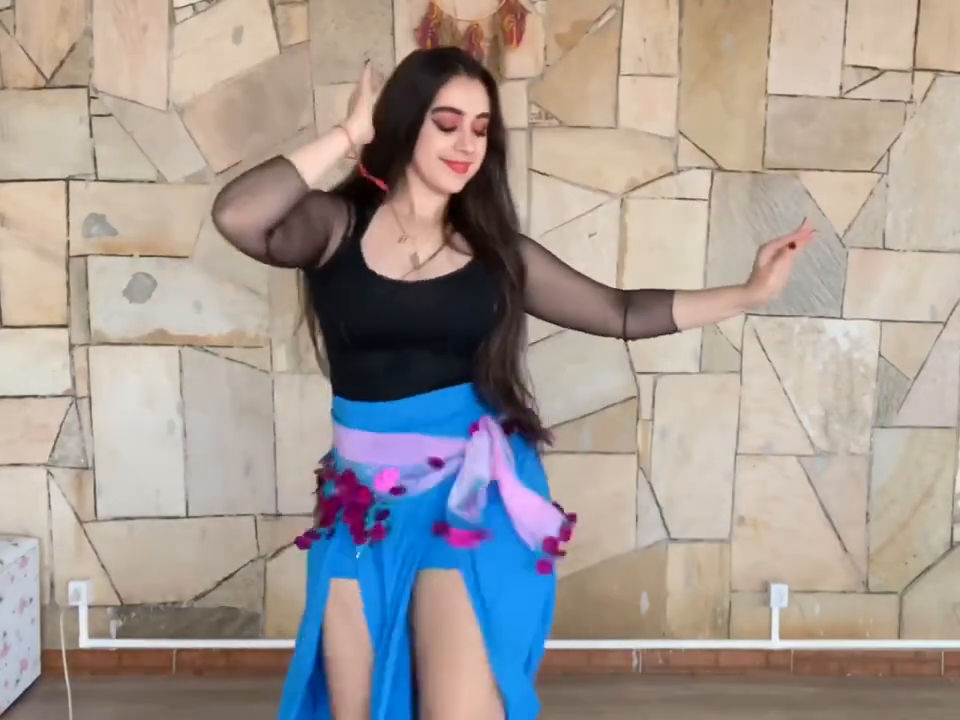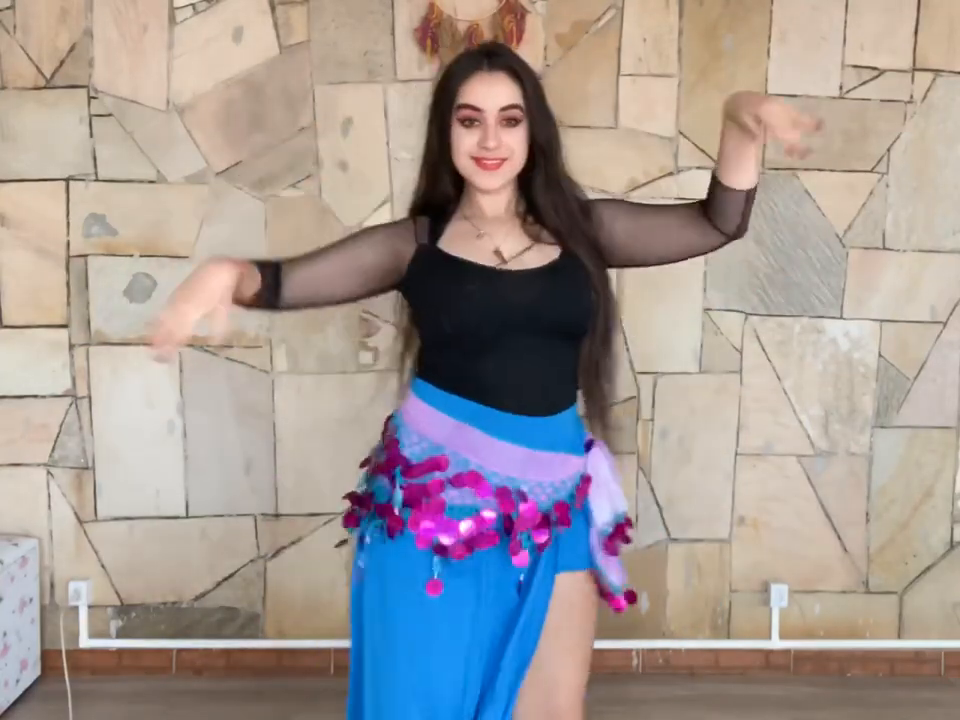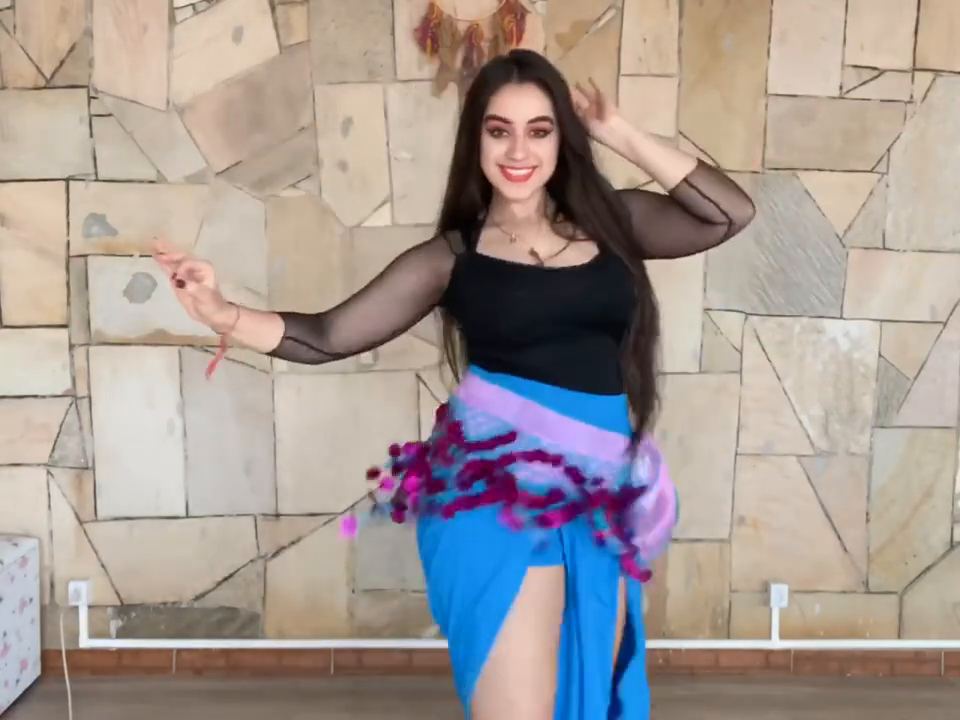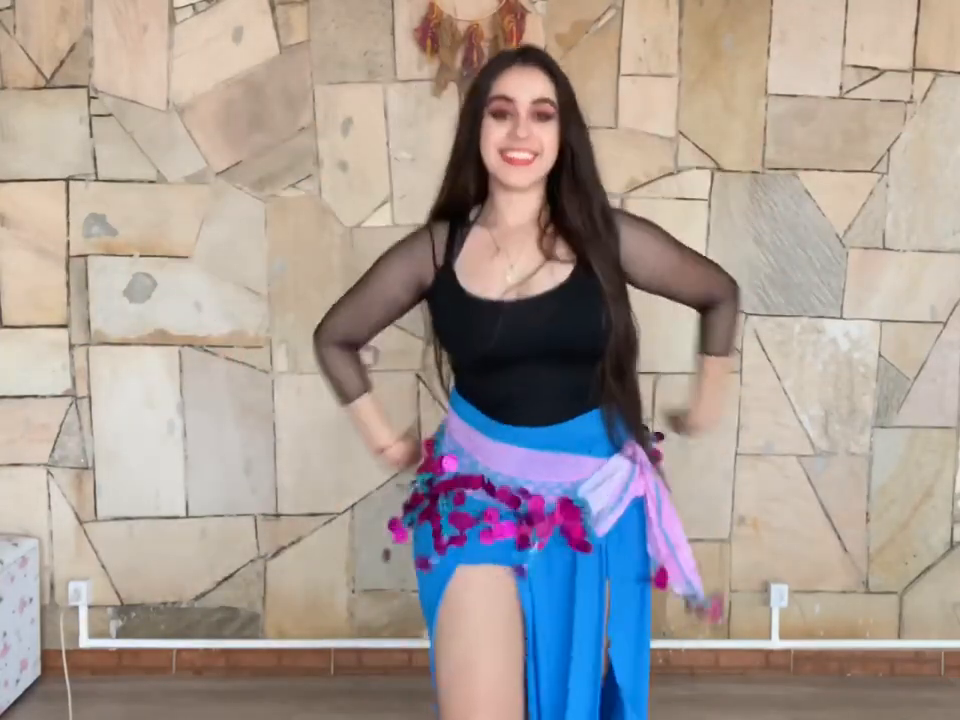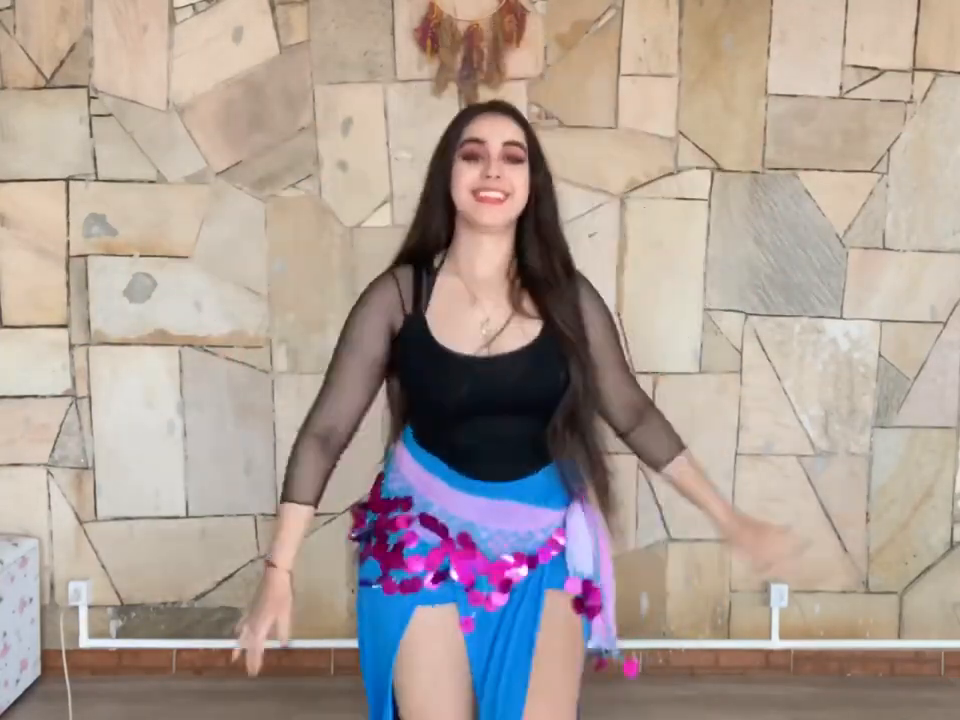
dt=0.5s
person 1, frame 1
left shoulder: (499, 251)
right shoulder: (333, 226)
left elbow: (620, 313)
right elbow: (236, 216)
left wrist: (748, 292)
right wrist: (347, 135)
left hip: (472, 494)
right hip: (364, 502)
person 1, frame 2
left shoulder: (580, 227)
right shoulder: (410, 244)
left elbow: (715, 221)
right elbow: (285, 282)
left wrist: (741, 134)
right wrist: (230, 278)
left hip: (557, 509)
right hip: (434, 503)
person 1, frame 3
left shoulder: (610, 222)
right shoulder: (450, 255)
left elbow: (730, 214)
right elbow: (330, 335)
left wrist: (617, 132)
right wrist: (224, 315)
left hip: (601, 500)
right hip: (495, 491)
person 1, frame 4
left shoulder: (608, 238)
right shoulder: (434, 250)
left elbow: (719, 292)
right elbow: (334, 337)
left wrist: (709, 389)
right wrist: (379, 433)
left hip: (595, 501)
right hip: (479, 501)
person 1, frame 5
left shoulder: (568, 297)
right shoulder: (399, 294)
left elbow: (632, 412)
right elbow: (325, 431)
left wrist: (726, 516)
right wrist: (279, 569)
left hip: (546, 543)
right hip: (427, 541)
